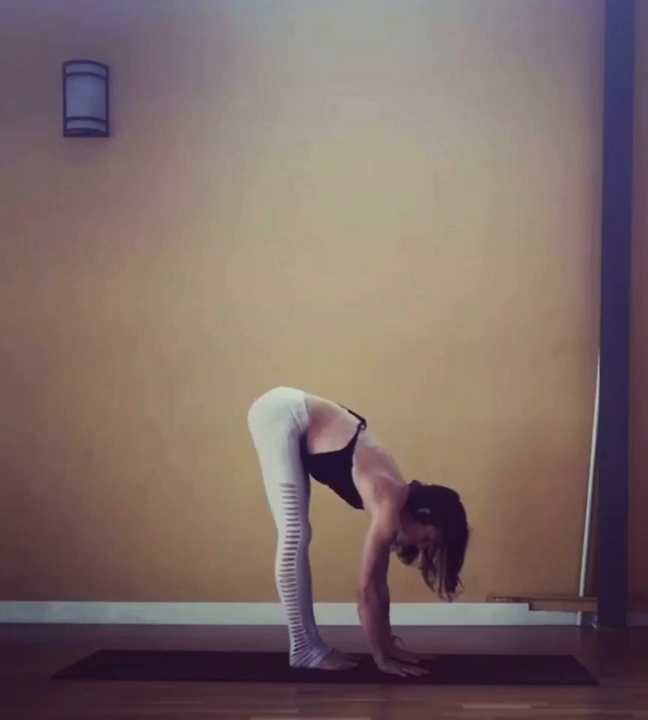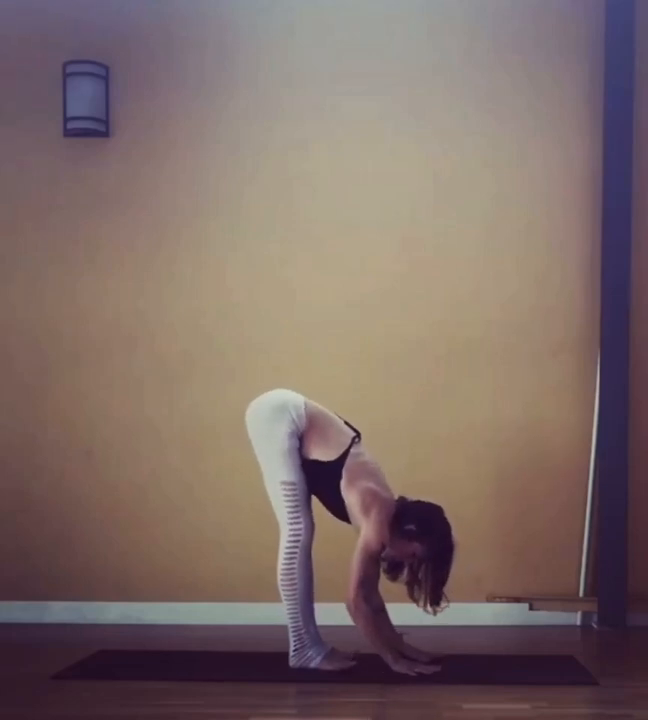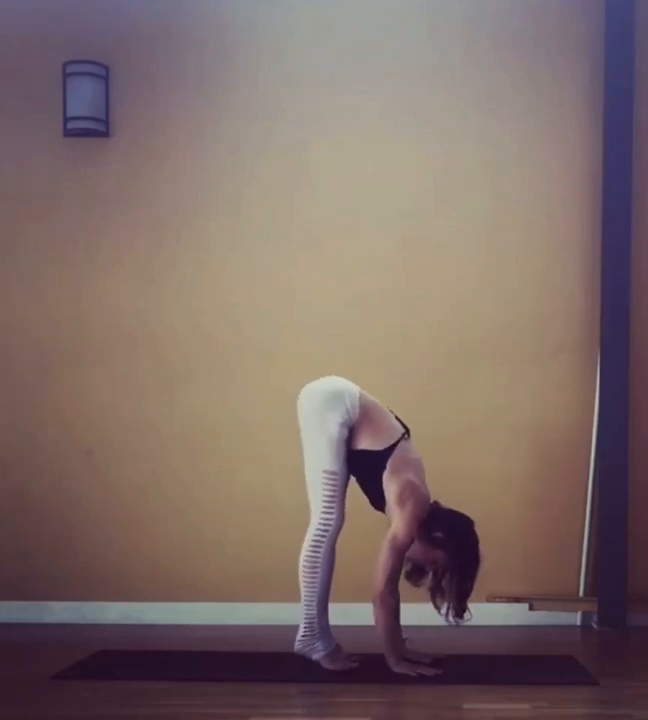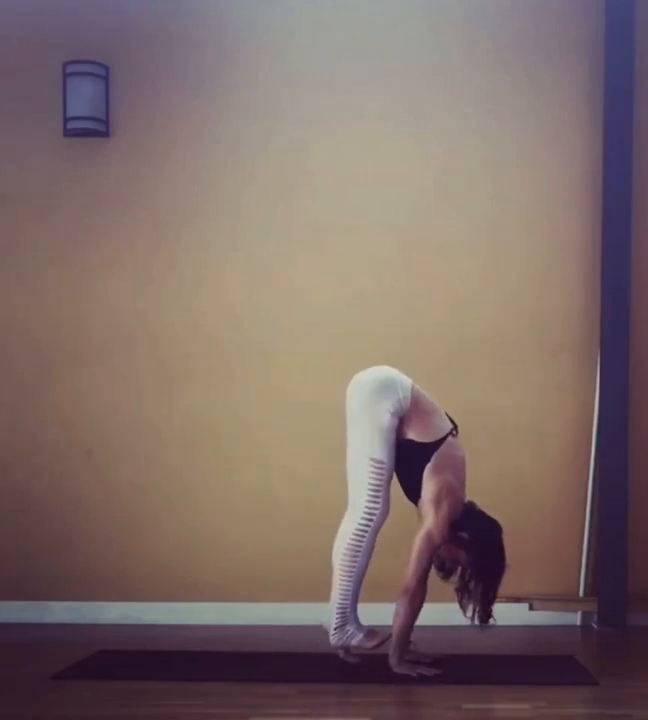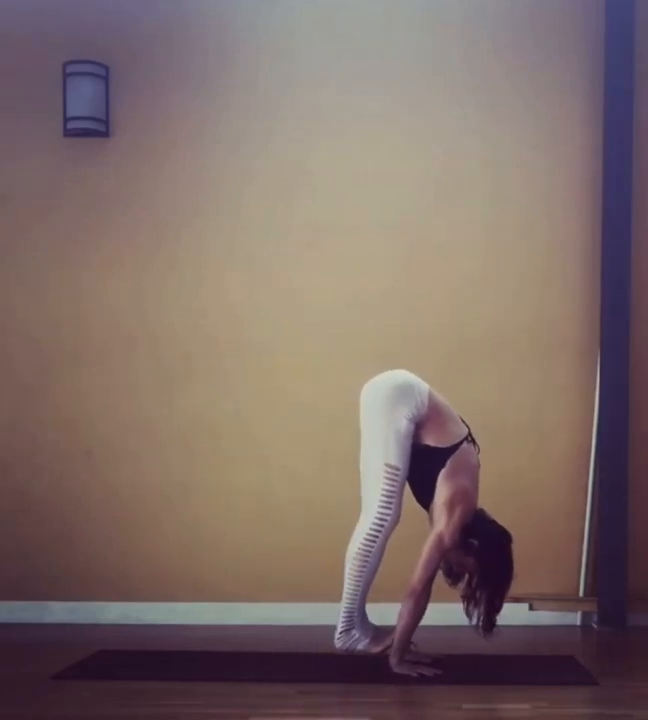
dt=1s
person 1, frame 1
left shoulder: (394, 500)
right shoulder: (390, 510)
left elbow: (378, 583)
right elbow: (366, 589)
left wrist: (386, 646)
right wrist: (381, 657)
left hip: (293, 416)
right hip: (280, 413)
left knee: (299, 536)
right knee: (294, 536)
left ankle: (311, 645)
right ankle: (304, 649)
person 1, frame 2
left shoulder: (382, 517)
right shoulder: (378, 523)
left elbow: (369, 595)
right elbow: (357, 599)
left wrist: (399, 646)
right wrist: (393, 658)
left hip: (288, 417)
right hip: (278, 414)
left knee: (301, 535)
right knee: (297, 534)
left ankle: (310, 644)
right ankle: (303, 649)
person 1, frame 3
left shoulder: (416, 513)
right shoulder: (410, 519)
left elbow: (387, 588)
right elbow: (383, 592)
left wrist: (398, 648)
right wrist: (394, 658)
left hip: (338, 404)
right hip: (332, 401)
left knee: (329, 525)
right knee: (326, 524)
left ankle: (319, 638)
right ankle: (311, 638)
person 1, frame 4
left shoulder: (448, 509)
right shoulder: (441, 519)
left elbow: (415, 582)
right elbow: (412, 587)
left wrist: (401, 646)
right wrist: (397, 657)
left hip: (383, 392)
left knee: (360, 512)
right knee: (370, 514)
left ankle: (338, 617)
right ankle: (342, 624)
person 1, frame 5
left shoulder: (458, 514)
right shoulder: (452, 524)
right elbow: (417, 589)
right wrist: (398, 658)
left knee: (375, 518)
right knee: (382, 519)
left ankle: (355, 622)
right ankle: (348, 630)
